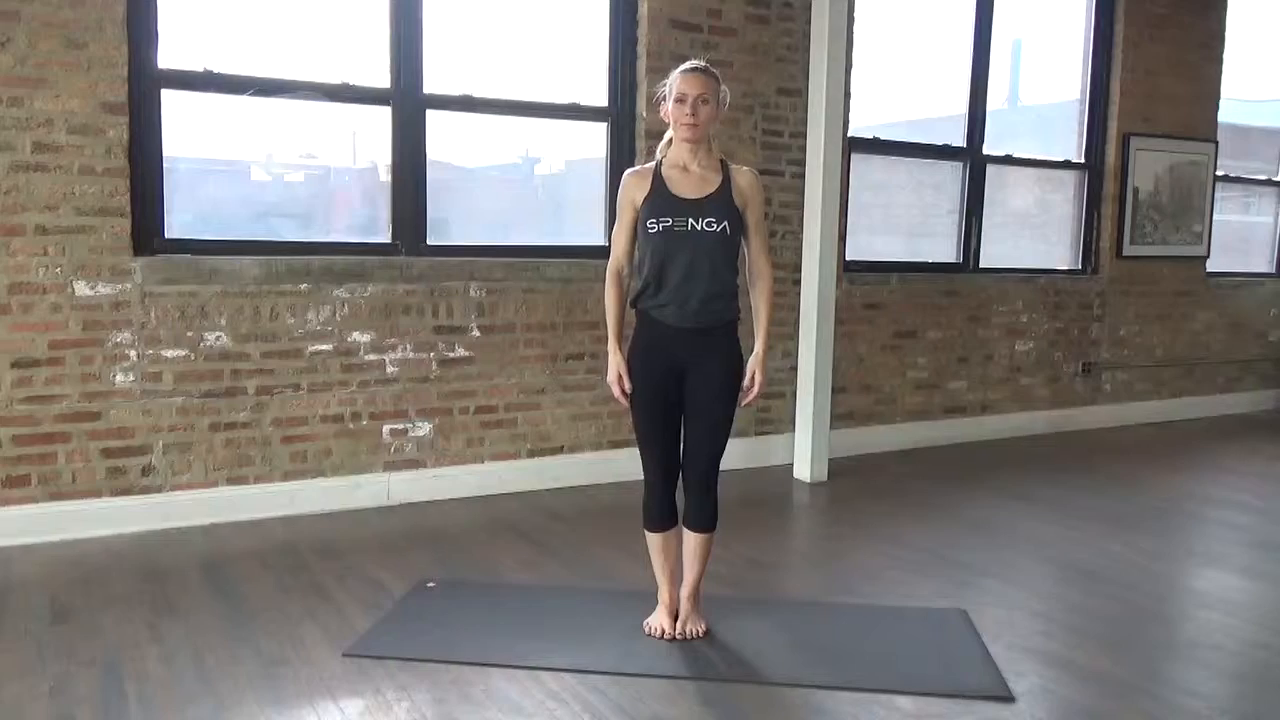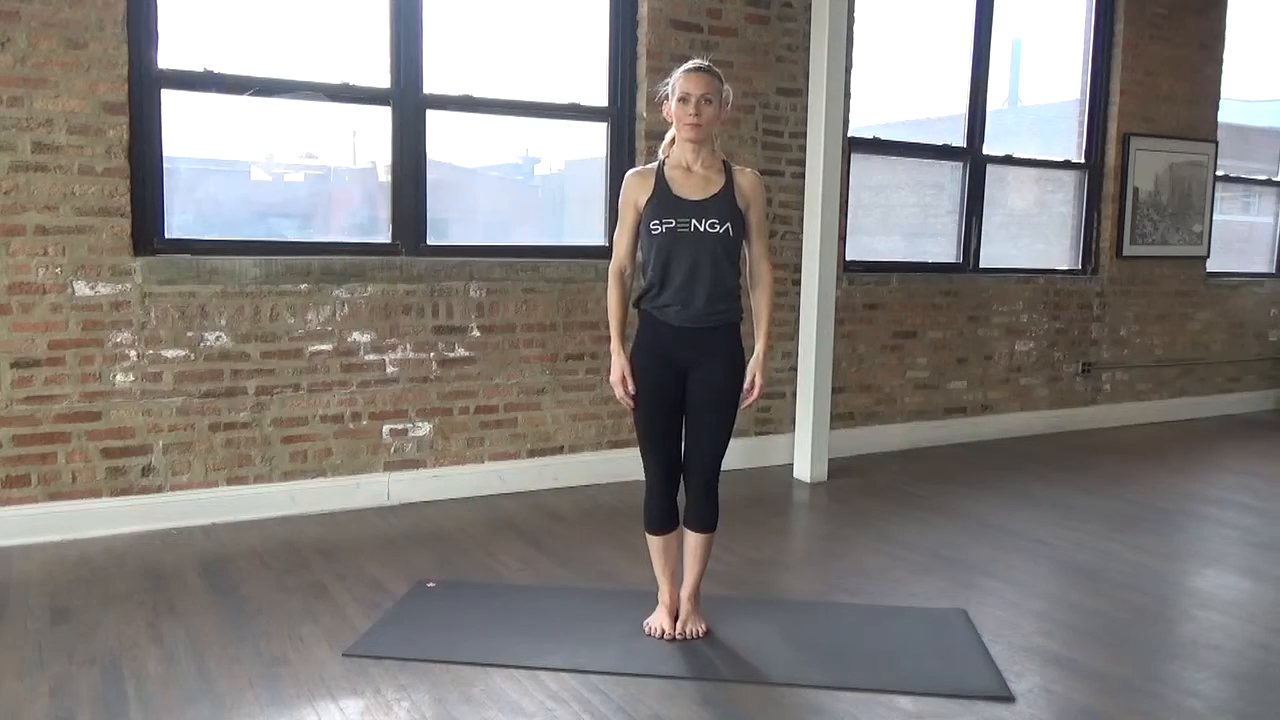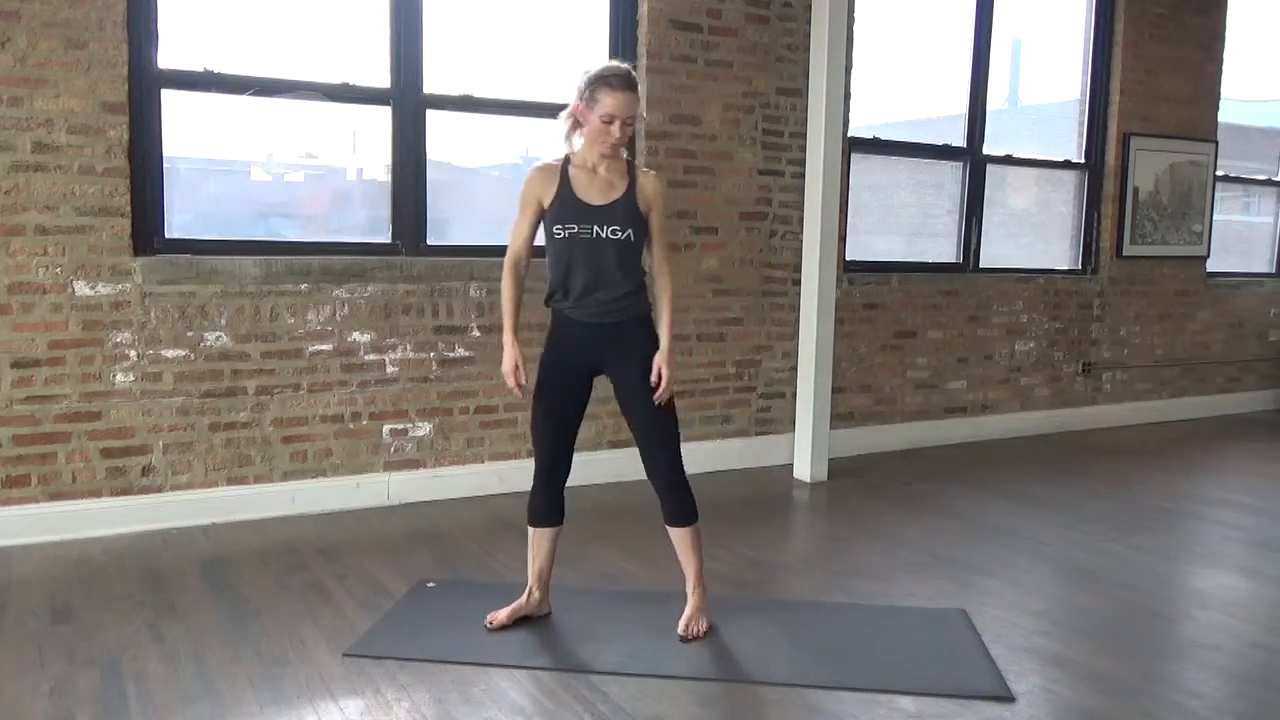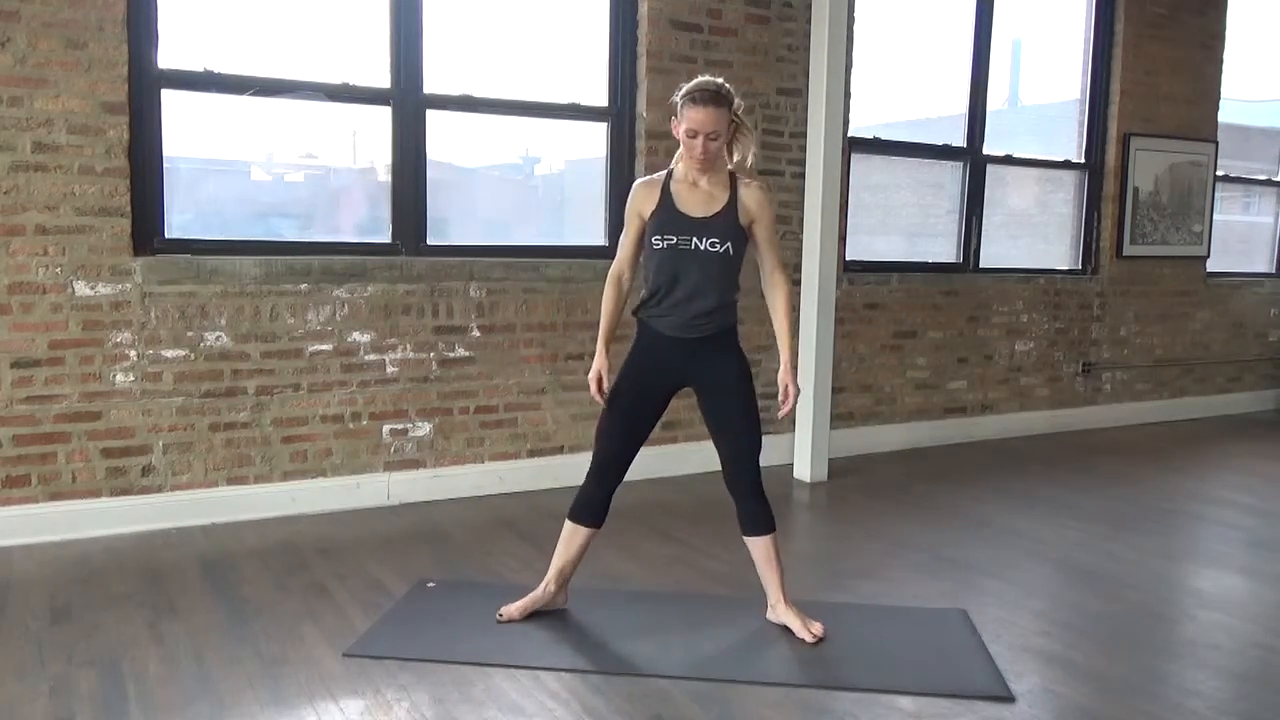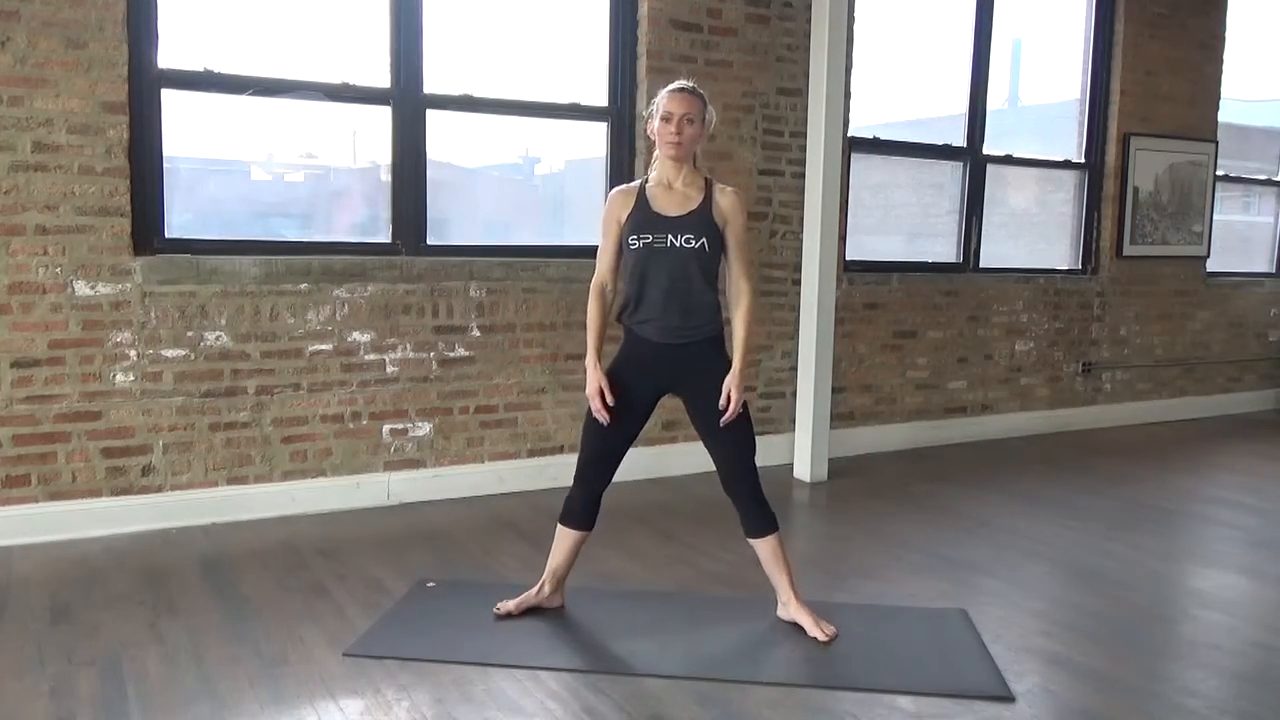
dt=1s
person 1, frame 1
left shoulder: (742, 183)
right shoulder: (638, 182)
left elbow: (759, 268)
right elbow: (618, 269)
left wrist: (760, 347)
right wrist: (614, 348)
left hip: (715, 346)
right hip: (654, 343)
left knee: (701, 475)
right knee: (659, 475)
left ankle: (691, 598)
right ankle: (665, 598)
person 1, frame 2
left shoulder: (744, 184)
right shoulder: (640, 183)
left elbow: (760, 270)
right elbow: (620, 271)
left wrist: (760, 350)
right wrist: (617, 350)
left hip: (718, 345)
right hip: (656, 343)
left knee: (702, 477)
right knee: (661, 476)
left ankle: (690, 598)
right ankle: (665, 599)
person 1, frame 3
left shoulder: (646, 185)
right shoulder: (544, 180)
left elbow: (660, 267)
right elbow: (514, 262)
left wrist: (665, 345)
right wrist: (510, 341)
left hip: (631, 337)
right hip: (569, 338)
left knee: (666, 467)
right knee: (550, 467)
left ankle: (694, 596)
right ankle: (535, 593)
person 1, frame 4
left shoulder: (750, 198)
right shoulder: (648, 192)
left elbow: (773, 279)
right elbow: (621, 273)
left wrist: (786, 360)
right wrist: (601, 349)
left hip: (718, 352)
right hip: (654, 348)
left knee: (745, 477)
right knee: (604, 470)
left ankle: (778, 602)
right ankle: (552, 587)
person 1, frame 5
left shoulder: (724, 202)
right shoulder: (623, 200)
left elbow: (741, 289)
right elbow: (602, 285)
left wrist: (738, 367)
right wrist: (592, 362)
left hip: (703, 358)
right hip: (639, 355)
left knee: (742, 480)
right knee: (590, 474)
left ankle: (789, 601)
right ankle: (549, 587)
